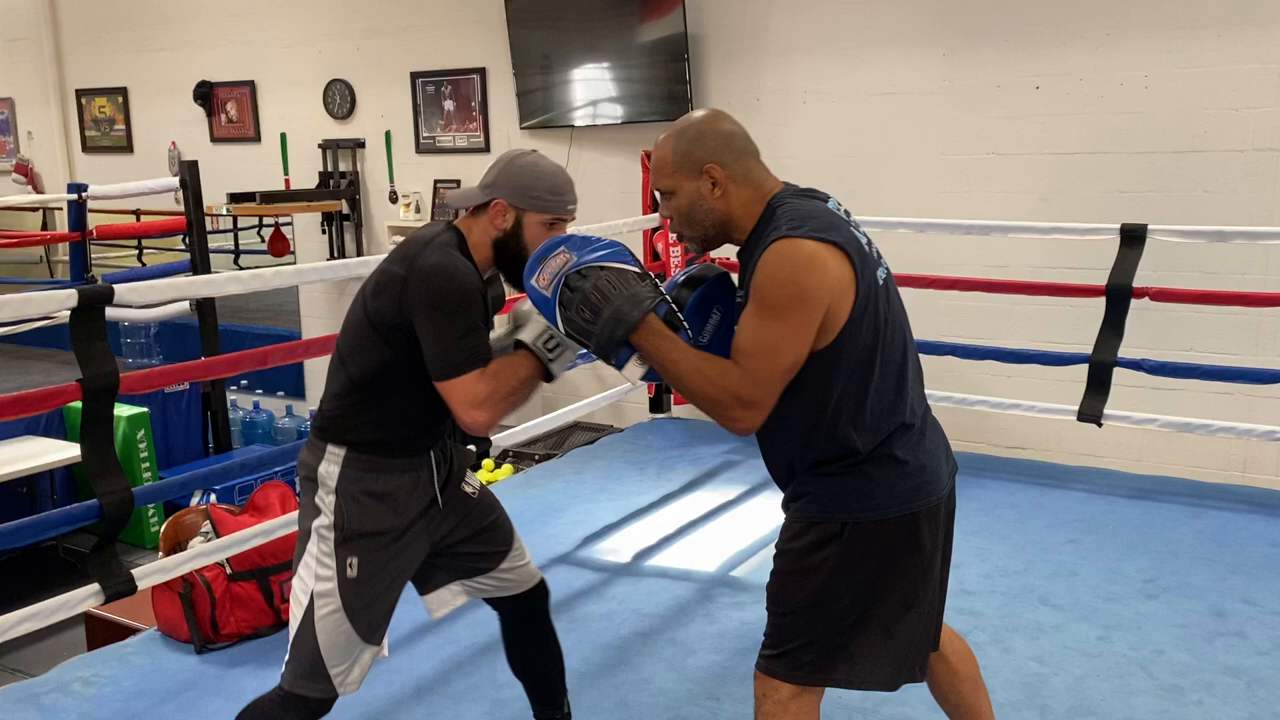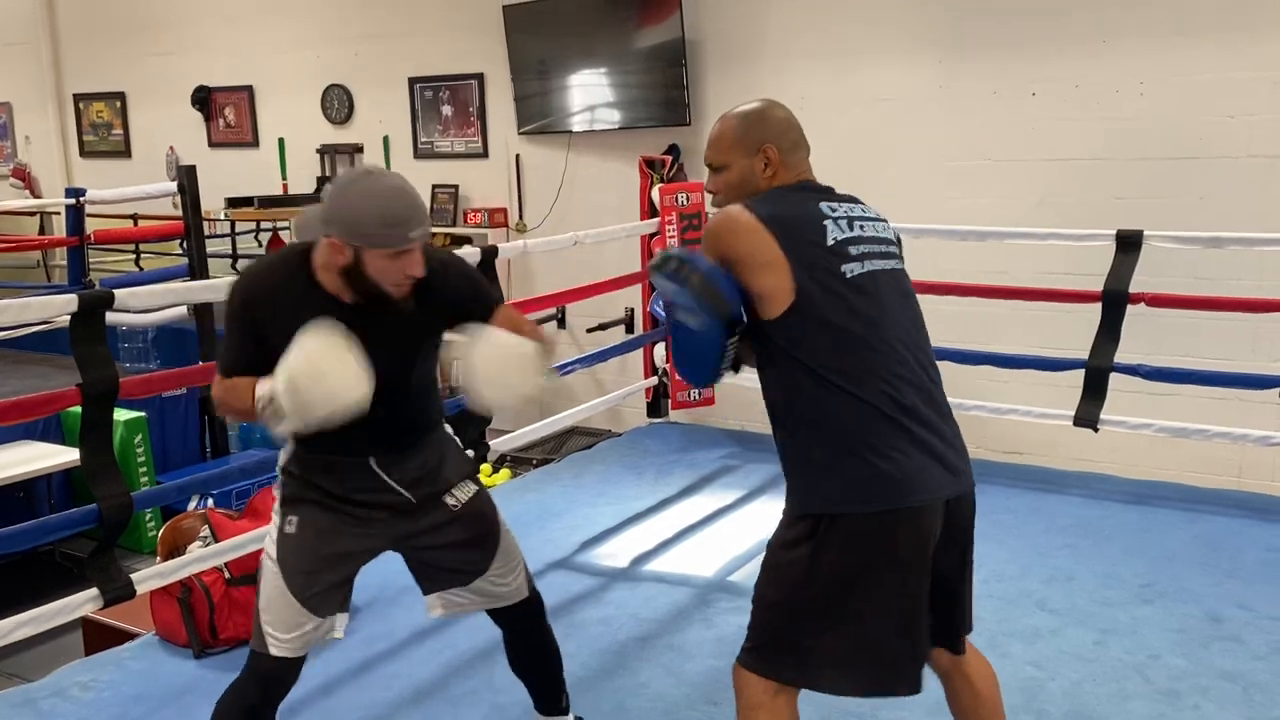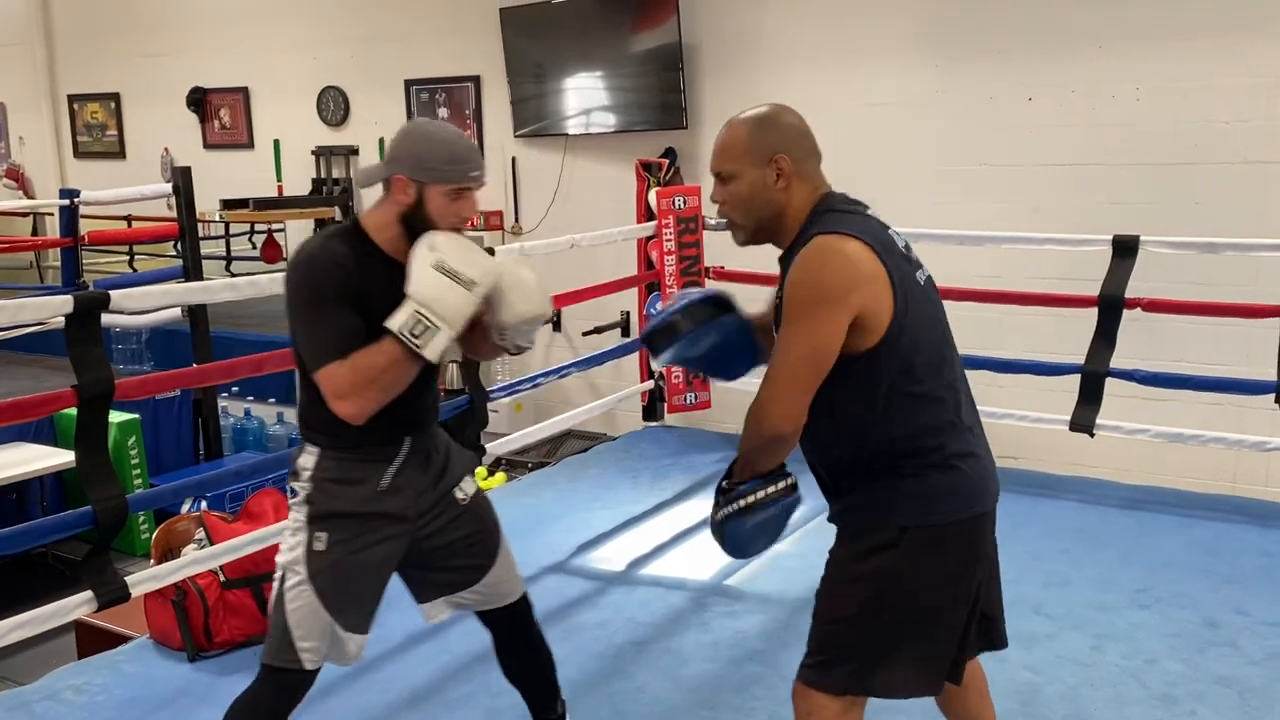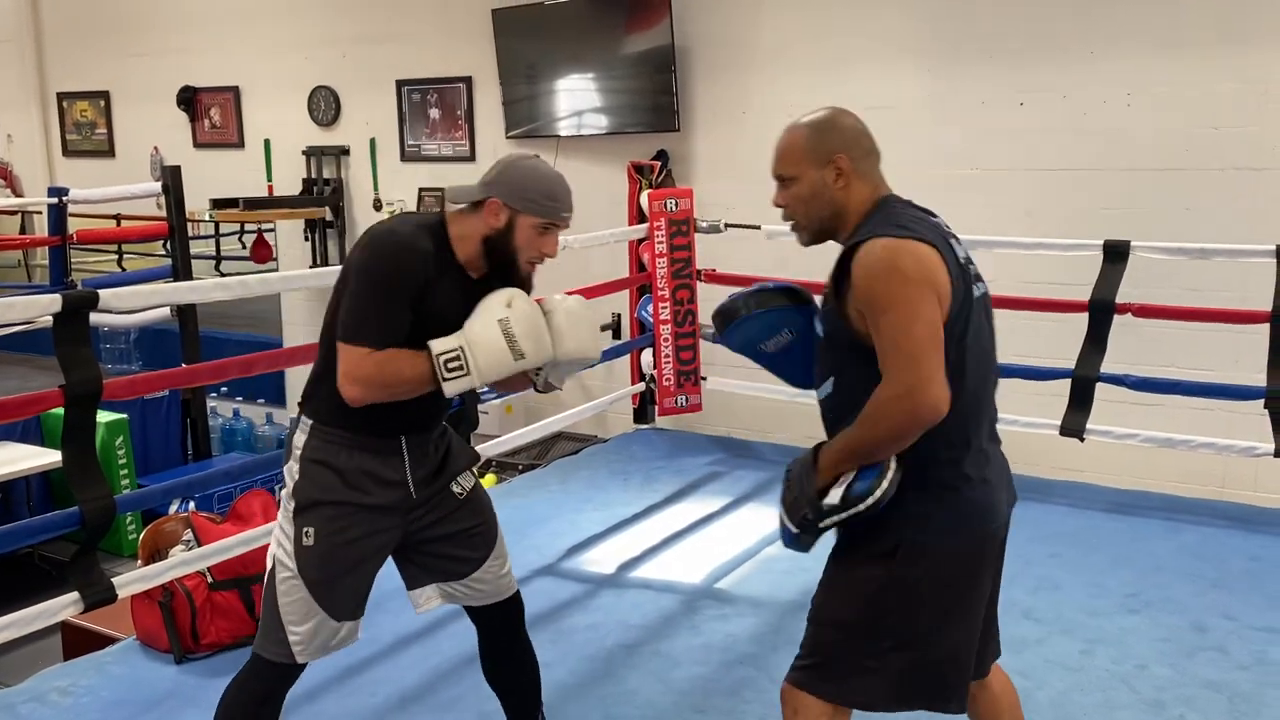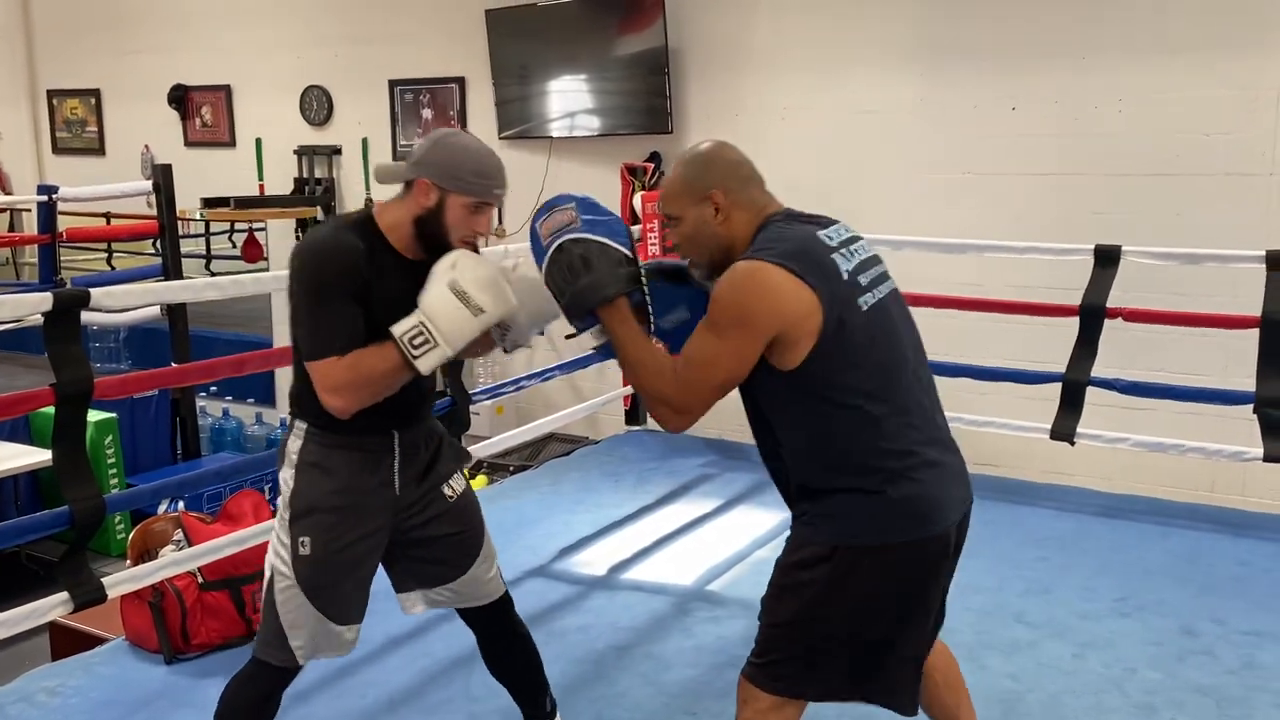
dt=0.7s
person 1, frame 1
left shoulder: (796, 254)
right shoulder: (800, 217)
left elbow: (745, 406)
left wrist: (638, 330)
left hip: (861, 496)
right hip: (907, 474)
right knee: (923, 630)
person 1, frame 2
left shoulder: (740, 227)
right shoulder: (867, 221)
left elbow: (675, 271)
right wrist: (730, 327)
left hip: (852, 497)
right hip: (941, 476)
right knee: (947, 643)
person 1, frame 3
left shoulder: (830, 257)
right shoulder: (817, 230)
left elbow: (779, 421)
right elbow: (780, 341)
left wrist: (745, 477)
right wrist: (715, 328)
left hip: (913, 506)
right hip: (947, 491)
right knee: (942, 656)
person 1, frame 4
left shoulder: (886, 254)
right shoulder: (916, 231)
left elbow: (919, 396)
left wrist: (826, 464)
left hip: (919, 518)
right hip: (969, 501)
right knee: (968, 661)
person 1, frame 5
left shoulder: (757, 279)
right shoulder: (827, 238)
left elbow: (676, 405)
left wrist: (607, 301)
left hip: (867, 521)
right hip: (938, 494)
right knee: (911, 641)
person 2, frame 1
left shoulder: (452, 255)
right shoulder: (441, 270)
right elbow: (478, 408)
left wrist: (531, 328)
right wrist: (546, 342)
left hip: (429, 467)
right hip: (363, 483)
left knee: (527, 595)
person 2, frame 2
left shoulder: (437, 273)
right shoulder: (263, 289)
left elbow: (516, 329)
right elbow: (226, 395)
right wrist: (280, 397)
left hip: (427, 470)
right hip: (325, 484)
left knee: (521, 607)
right knee: (269, 671)
person 2, frame 3
left shoulder: (433, 247)
right shoulder: (325, 263)
left elbow: (479, 339)
right elbow: (351, 400)
left wrist: (513, 322)
right wrist: (426, 313)
left hip: (431, 462)
right hip: (344, 484)
left knee: (508, 609)
person 2, frame 4
left shoulder: (495, 270)
right shoulder: (396, 250)
left elbow: (498, 376)
right elbow: (357, 381)
left wrist: (549, 362)
right wrist: (468, 352)
left hip: (428, 455)
right hip: (341, 465)
left knee: (502, 611)
right knee: (279, 659)
person 2, frame 5
left shoulder: (448, 254)
right shoulder: (333, 254)
left elbow: (477, 344)
right elbow: (341, 393)
left wrist: (516, 320)
right wrist: (435, 325)
left hip: (420, 453)
right hip: (334, 467)
left knee: (493, 609)
right knee: (279, 657)
